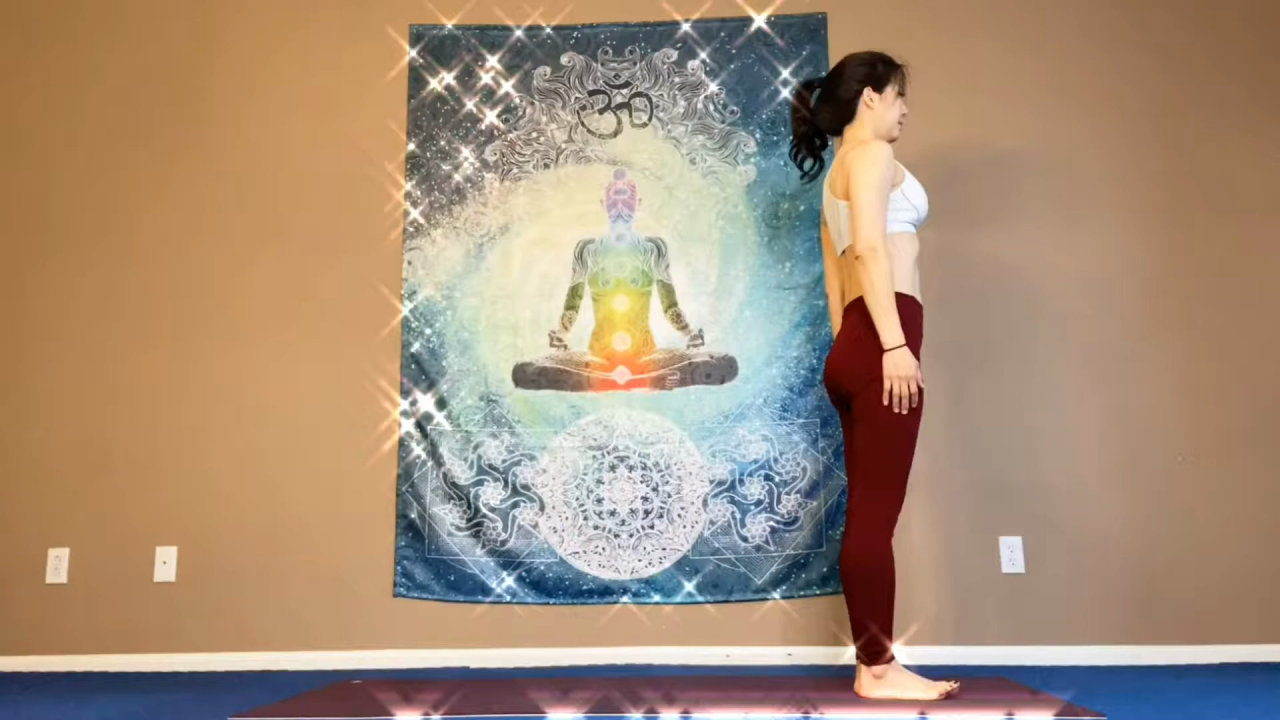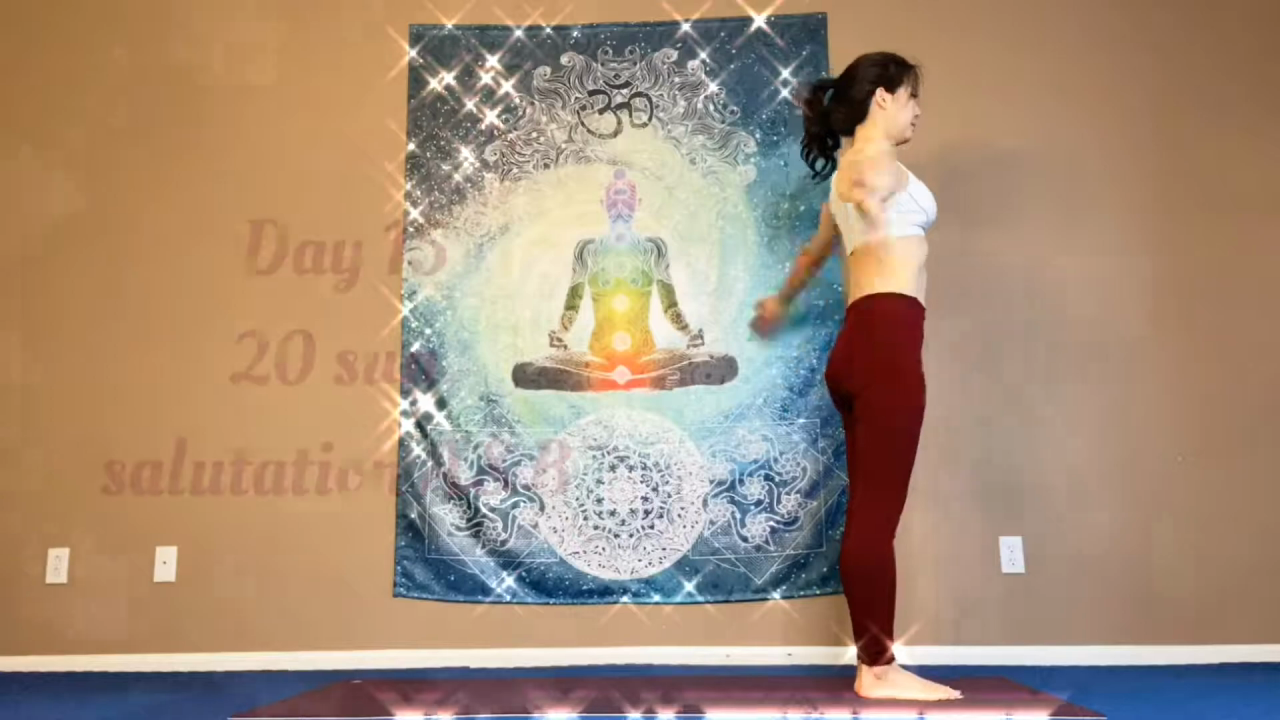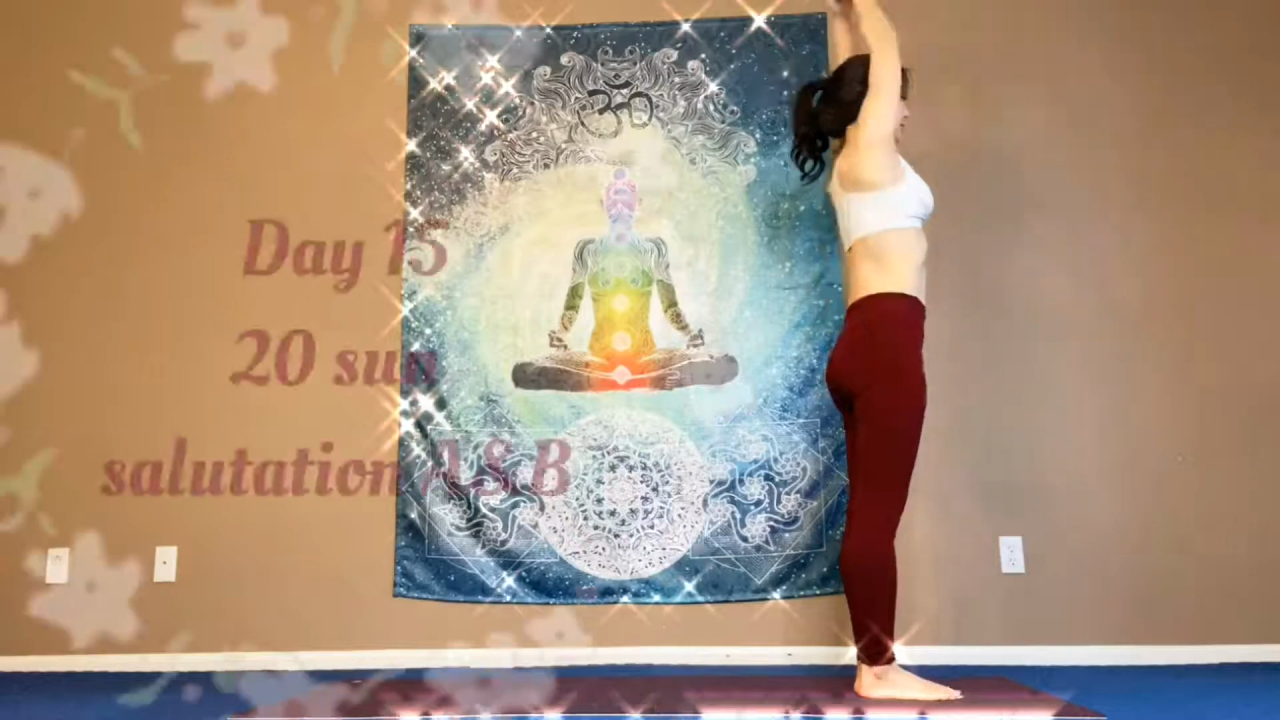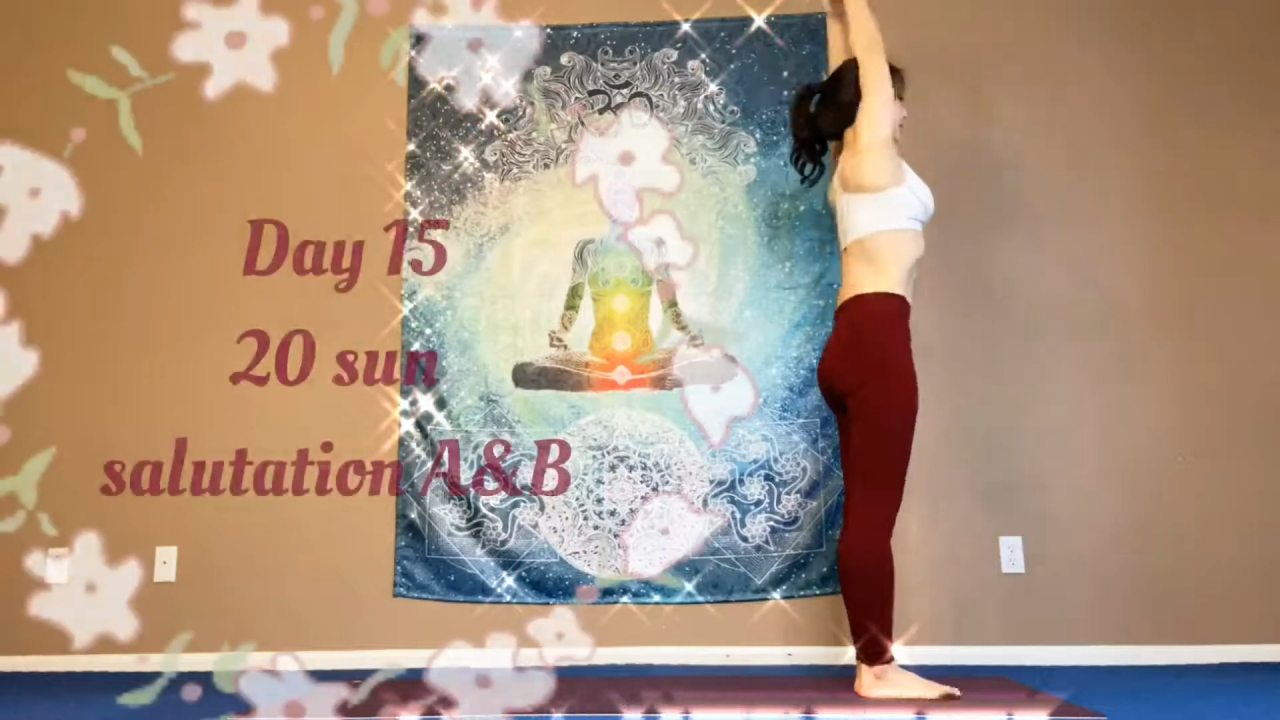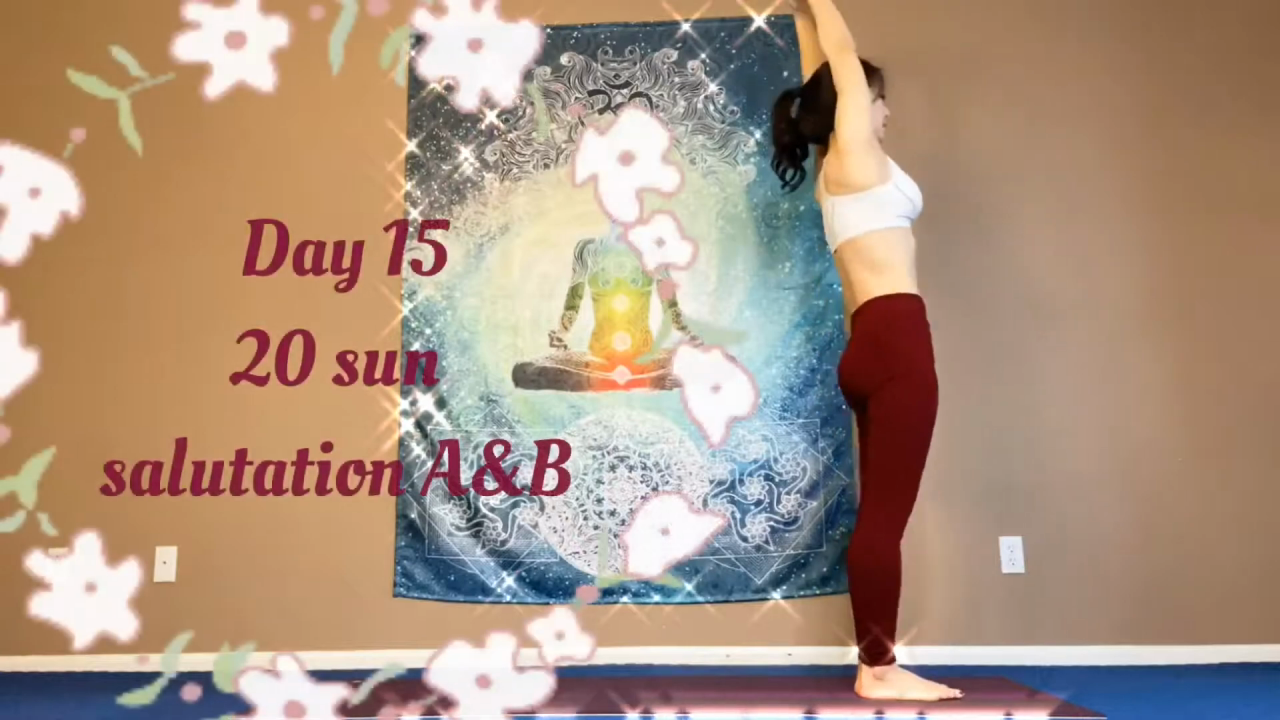
dt=0.1s
person 1, frame 1
left shoulder: (842, 170)
right shoulder: (865, 159)
right elbow: (866, 252)
left wrist: (844, 341)
right wrist: (893, 344)
left hip: (860, 347)
right hip: (881, 344)
left knee: (870, 513)
right knee: (874, 512)
left ankle: (878, 662)
right ankle: (877, 667)
person 1, frame 2
left shoulder: (854, 167)
right shoulder: (875, 157)
left elbow: (819, 247)
left wrist: (782, 299)
left hip: (865, 349)
right hip: (885, 343)
left knee: (870, 515)
right knee: (877, 516)
left ankle: (876, 662)
right ankle: (877, 668)
person 1, frame 3
left shoulder: (852, 160)
right shoulder: (868, 146)
left elbow: (856, 62)
left hip: (866, 343)
right hip: (884, 338)
left knee: (871, 512)
right knee: (876, 512)
left ankle: (877, 661)
right ankle: (878, 668)
person 1, frame 4
left shoulder: (853, 163)
right shoulder: (870, 149)
left elbow: (853, 64)
right elbow: (869, 60)
left hip: (857, 345)
right hip: (874, 339)
left knee: (867, 513)
right knee: (872, 513)
left ankle: (876, 661)
right ankle: (876, 668)
person 1, frame 5
left shoulder: (830, 166)
right shoulder: (852, 155)
left elbow: (820, 68)
right elbow: (842, 57)
left hip: (874, 348)
right hip: (892, 343)
left knee: (881, 514)
right knee: (884, 515)
left ankle: (879, 661)
right ankle: (881, 668)
person 2, frame 1
left shoulder: (654, 249)
right shoulder: (587, 251)
left elbow: (670, 305)
right elbow: (572, 304)
left wrist: (691, 336)
right wrist: (560, 336)
left hip: (647, 359)
right hip: (598, 358)
left knee: (725, 365)
right knee: (524, 372)
person 2, frame 2
left shoulder: (654, 249)
right shoulder: (587, 251)
left elbow: (671, 305)
right elbow: (572, 304)
left wrist: (691, 336)
right wrist: (560, 335)
left hip: (647, 359)
right hip: (598, 359)
left knee: (725, 366)
right knee: (524, 372)
person 2, frame 3
left shoulder: (655, 249)
right shoulder: (587, 250)
left elbow: (670, 306)
right elbow: (571, 303)
left wrist: (689, 336)
right wrist: (560, 333)
right hip: (597, 359)
left knee: (724, 365)
right knee: (524, 371)
person 2, frame 4
right shoulder: (588, 250)
left elbow: (670, 304)
right elbow: (571, 305)
left wrist: (689, 336)
right wrist: (558, 338)
left hip: (645, 357)
right hip: (597, 359)
right knee: (525, 373)
person 2, frame 5
right shoulder: (588, 250)
left elbow: (670, 304)
right elbow: (572, 304)
left wrist: (688, 336)
right wrist: (559, 336)
left hip: (645, 358)
right hip: (599, 357)
right knee: (523, 373)
